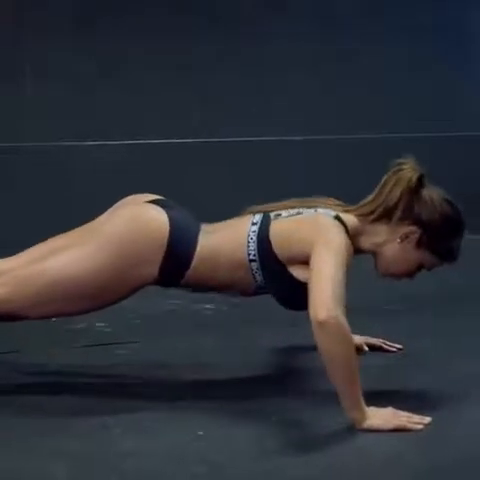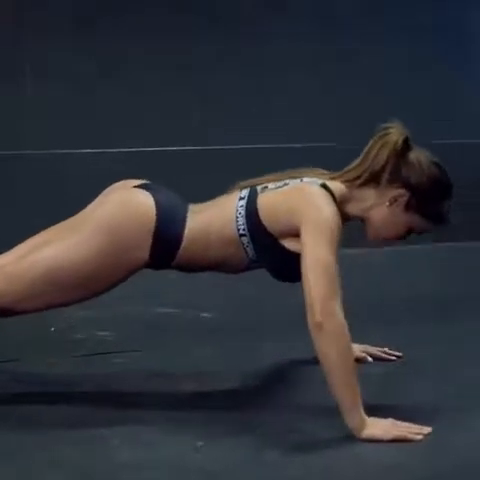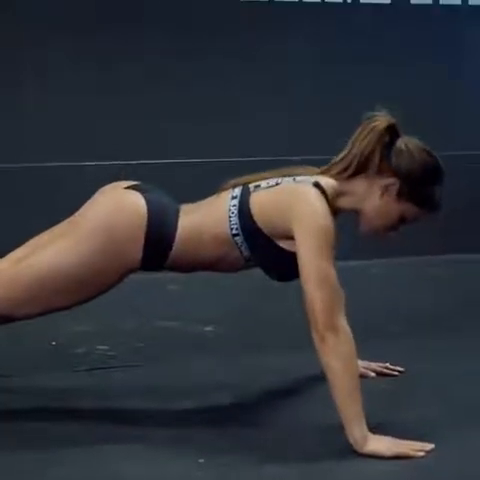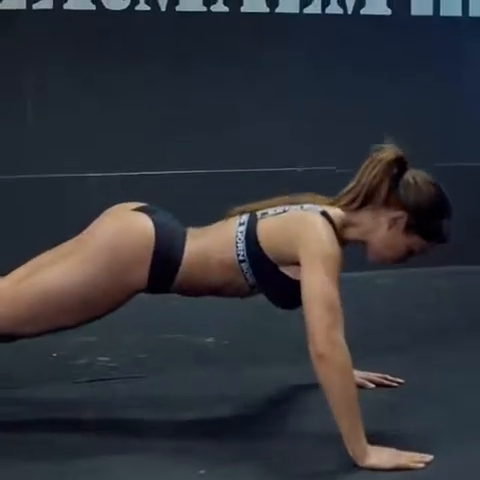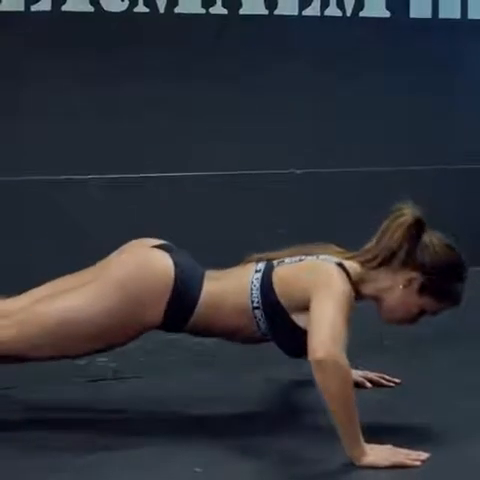
dt=0.5s
person 1, frame 1
left shoulder: (339, 220)
right shoulder: (335, 239)
right elbow: (324, 317)
left wrist: (340, 337)
right wrist: (360, 414)
left hip: (153, 220)
right hip: (148, 244)
person 1, frame 2
left shoulder: (323, 192)
right shoulder: (321, 210)
right elbow: (323, 316)
left wrist: (337, 347)
right wrist: (360, 423)
left hip: (142, 209)
right hip: (135, 229)
person 1, frame 3
left shoulder: (317, 190)
right shoulder: (312, 210)
right elbow: (327, 326)
left wrist: (343, 360)
right wrist: (362, 438)
left hip: (134, 210)
right hip: (127, 229)
person 1, frame 4
left shoulder: (326, 219)
right shoulder: (320, 236)
right elbow: (324, 346)
left wrist: (340, 370)
right wrist: (362, 452)
left hip: (140, 230)
right hip: (134, 250)
person 1, frame 5
left shoulder: (340, 267)
right shoulder: (336, 283)
right elbow: (323, 358)
left wrist: (340, 374)
right wrist: (360, 452)
left hip: (156, 265)
right hip: (151, 288)
